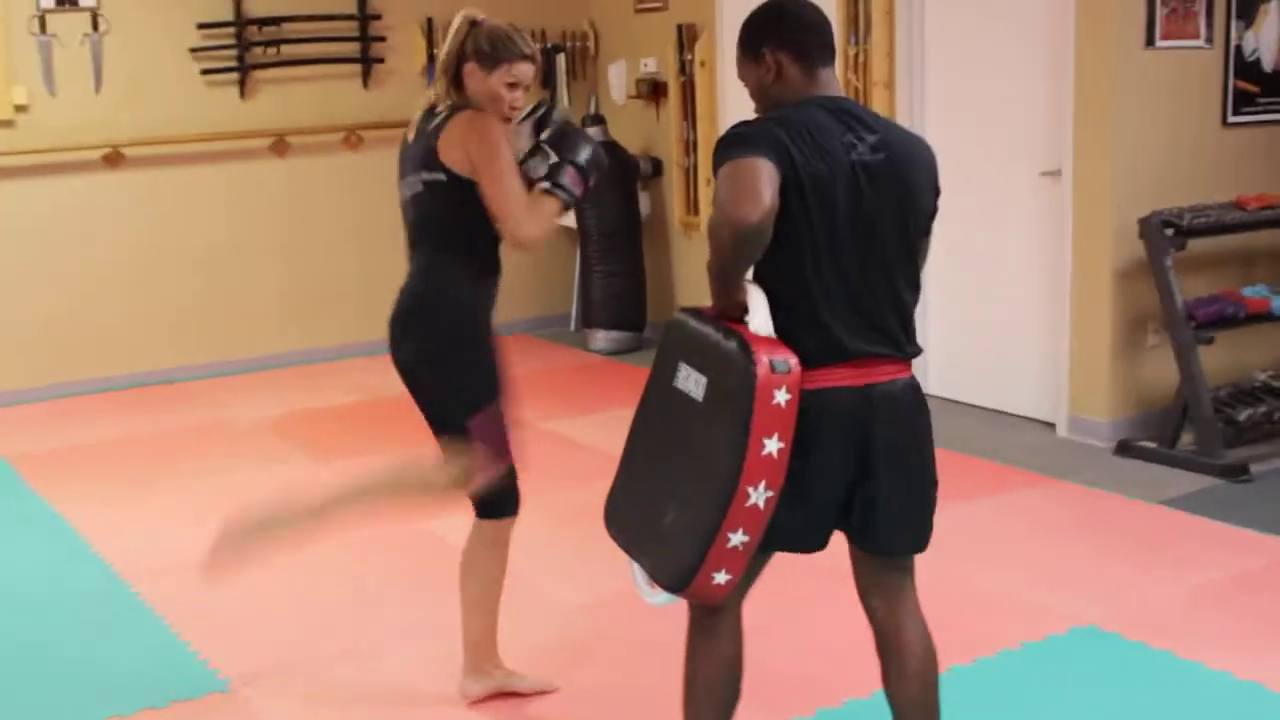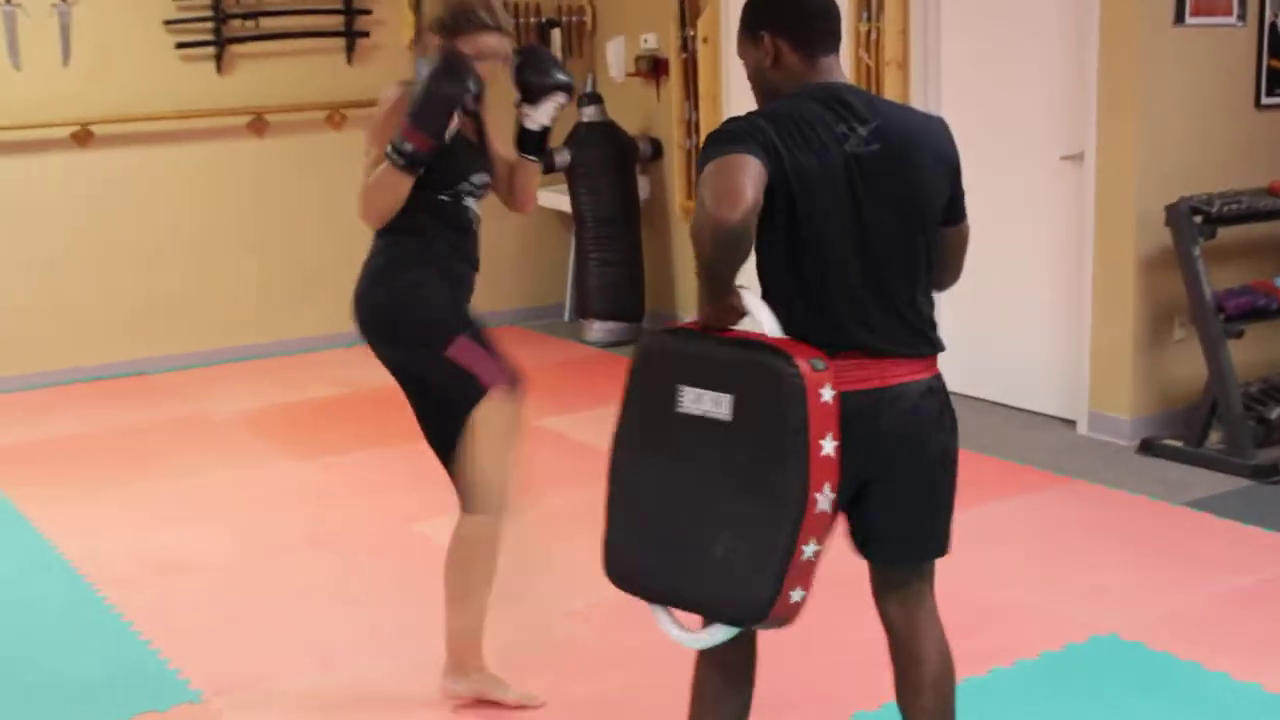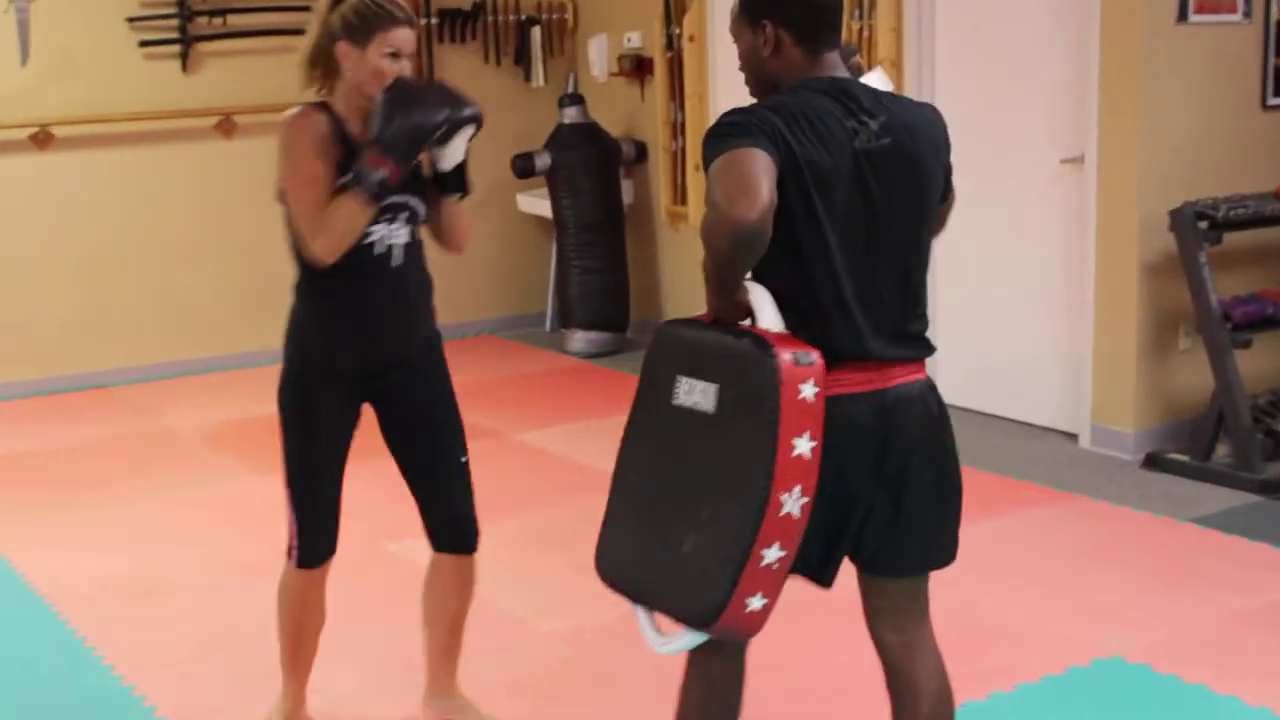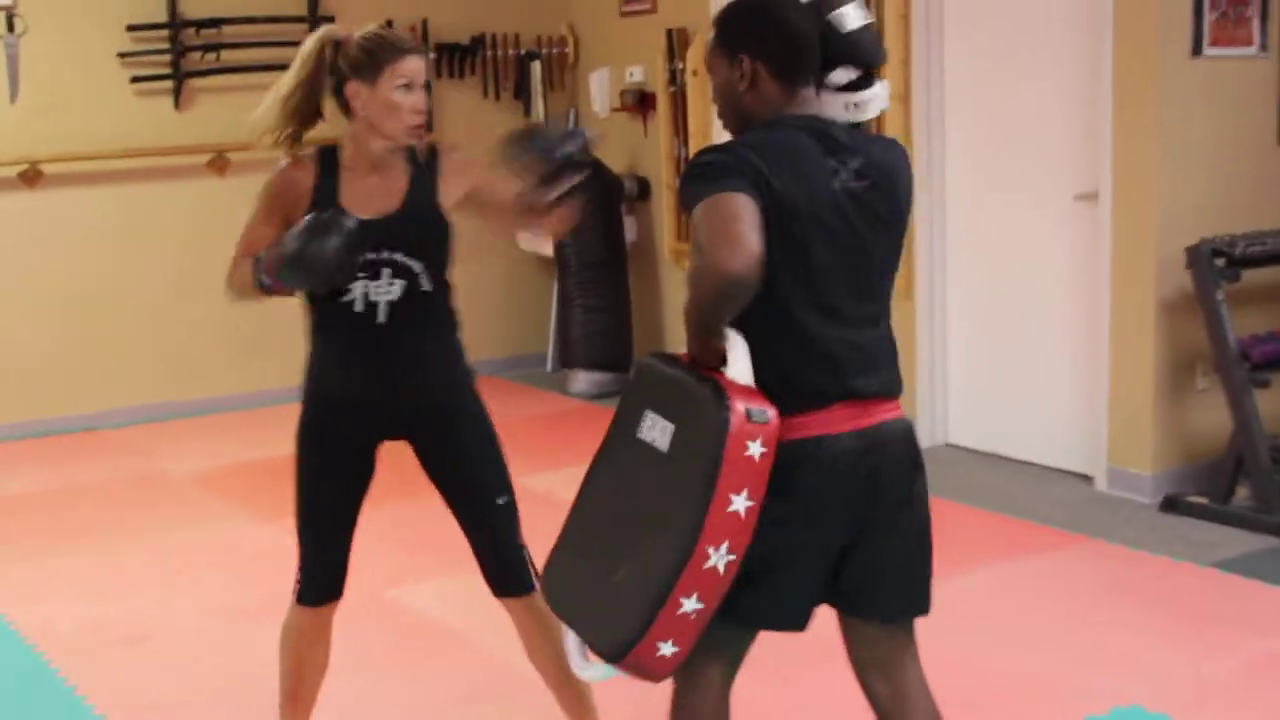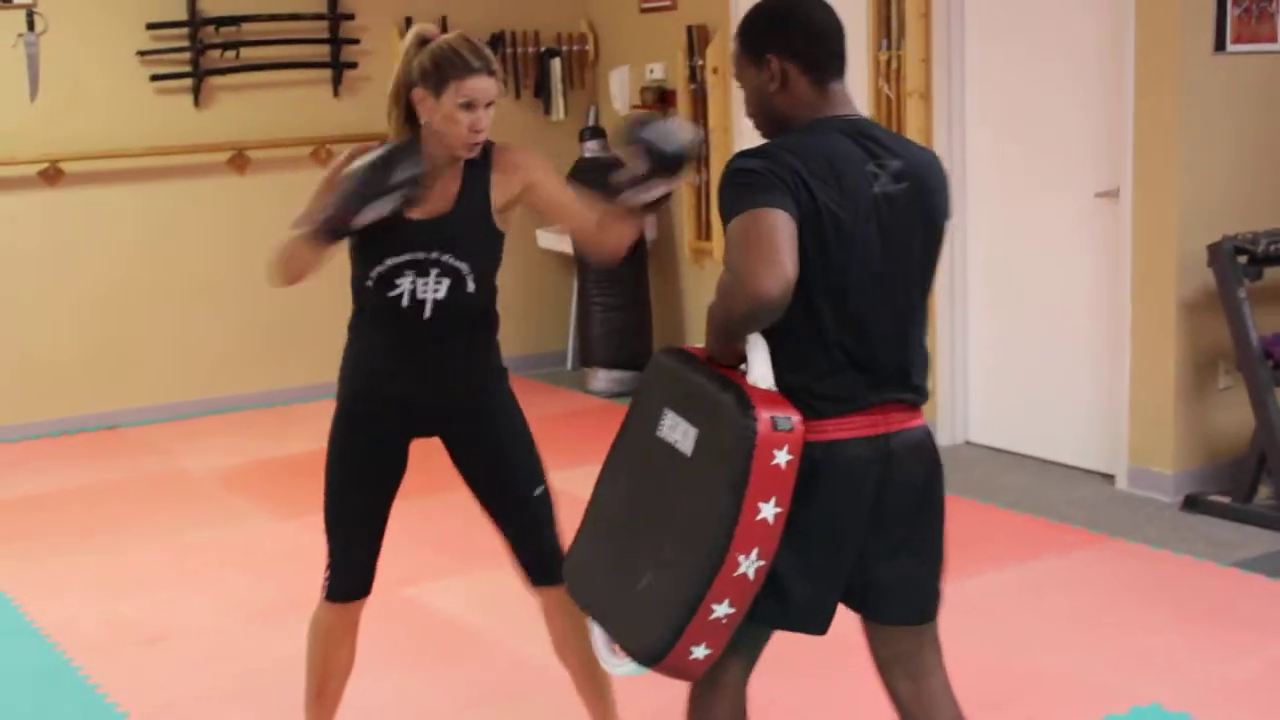
dt=0.3s
person 1, frame 1
left shoulder: (760, 139)
right shoulder: (912, 152)
left elbow: (747, 214)
left wrist: (725, 288)
left hip: (796, 400)
right hip: (891, 397)
right knee: (893, 595)
person 1, frame 2
left shoulder: (752, 137)
right shoulder: (928, 136)
left elbow: (726, 214)
right elbow: (946, 269)
left wrist: (716, 295)
right hip: (910, 402)
right knee: (910, 604)
person 1, frame 3
left shoulder: (754, 128)
right shoulder: (924, 127)
left elbow: (743, 213)
left wrist: (722, 292)
right hip: (905, 403)
right knee: (905, 627)
person 1, frame 4
left shoulder: (728, 165)
right shoulder: (886, 162)
left elbow: (733, 263)
left wrist: (699, 330)
left hip: (781, 453)
right hip: (883, 444)
left knee: (705, 660)
person 1, frame 5
left shoulder: (765, 171)
right shoulder: (923, 170)
left elbow: (765, 283)
left wrist: (721, 332)
left hip: (801, 455)
right hip: (902, 448)
left knee: (721, 659)
person 2, frame 1
left shoulder: (431, 125)
right shoulder: (480, 128)
right elbow: (524, 230)
left wrist: (538, 163)
right wrist: (570, 175)
left hip: (434, 319)
right hip: (447, 318)
left knee: (500, 503)
right knee: (482, 462)
left ankle: (482, 667)
right ankle: (281, 520)
person 2, frame 2
left shoulder: (470, 117)
right shoulder: (405, 105)
left elbow: (523, 197)
right elbow: (374, 209)
left wrist: (538, 120)
right wrist: (421, 128)
left hip: (436, 299)
right hip: (403, 294)
left knee: (482, 493)
right knee: (498, 391)
left ankle: (464, 666)
person 2, frame 3
left shoulder: (398, 132)
right shoulder: (306, 128)
left elbow: (455, 239)
right elbow: (324, 244)
left wrist: (449, 161)
right wrist: (384, 156)
left hip: (409, 349)
right hip: (324, 354)
left knee: (457, 534)
right knee: (312, 551)
person 2, frame 4
left shoulder: (441, 167)
right shoulder: (298, 177)
left elbow: (543, 218)
right elbow: (243, 278)
left wrist: (548, 188)
right wrist: (286, 268)
left hip: (438, 393)
right hip: (339, 399)
left knee: (513, 579)
right knee: (317, 592)
person 2, frame 5
left shoulder: (506, 169)
right shoulder: (363, 167)
left elbow: (604, 240)
right elbow: (286, 271)
left wrist: (643, 194)
left hip: (473, 391)
right hip: (374, 395)
left knee: (550, 567)
right knee: (345, 587)
